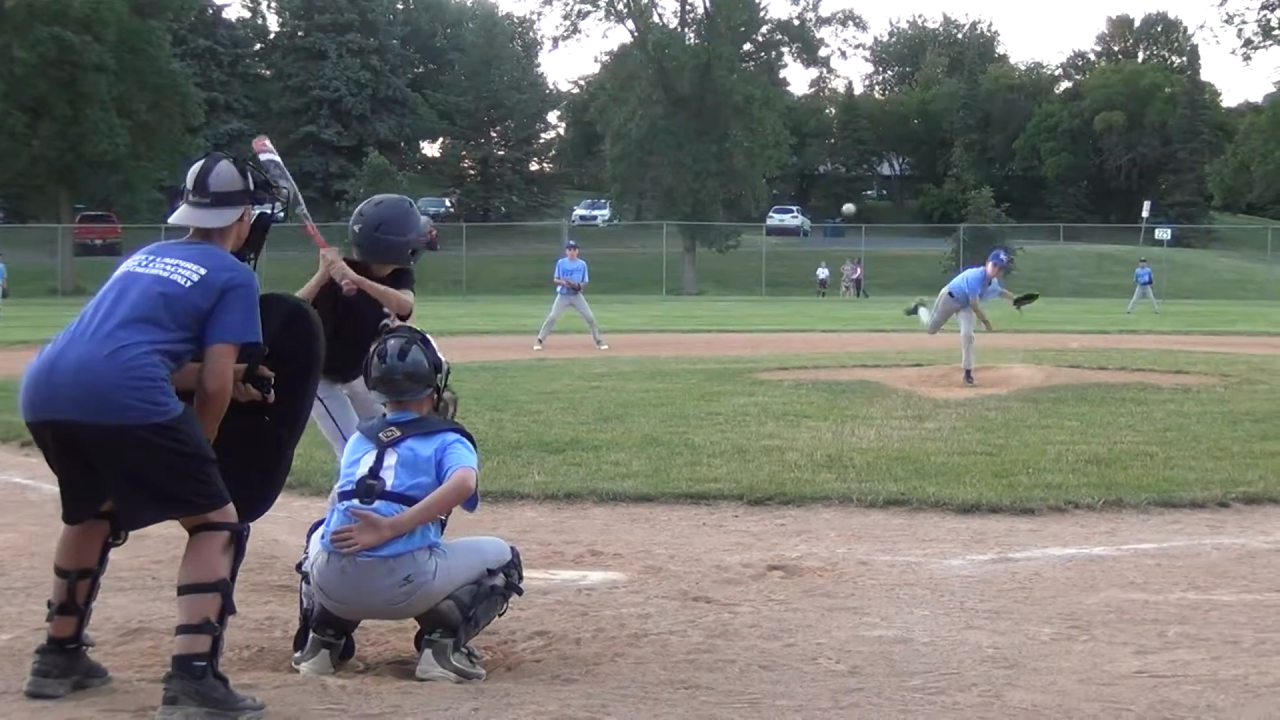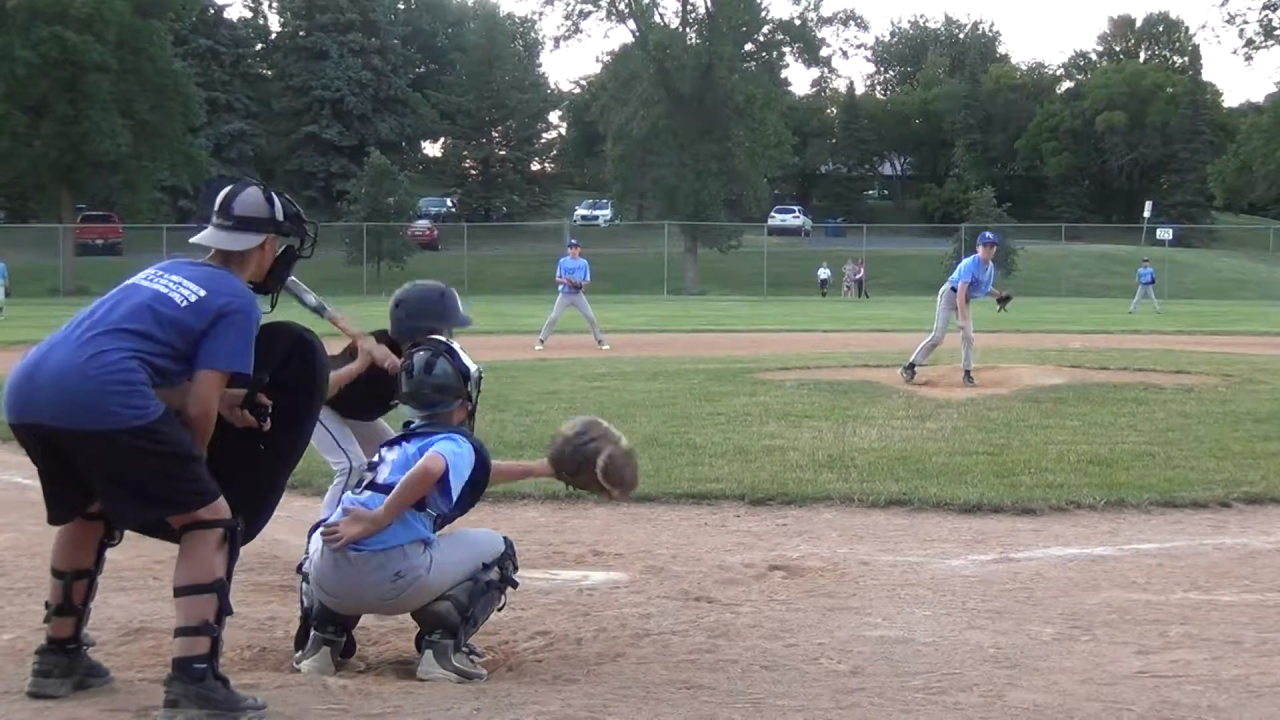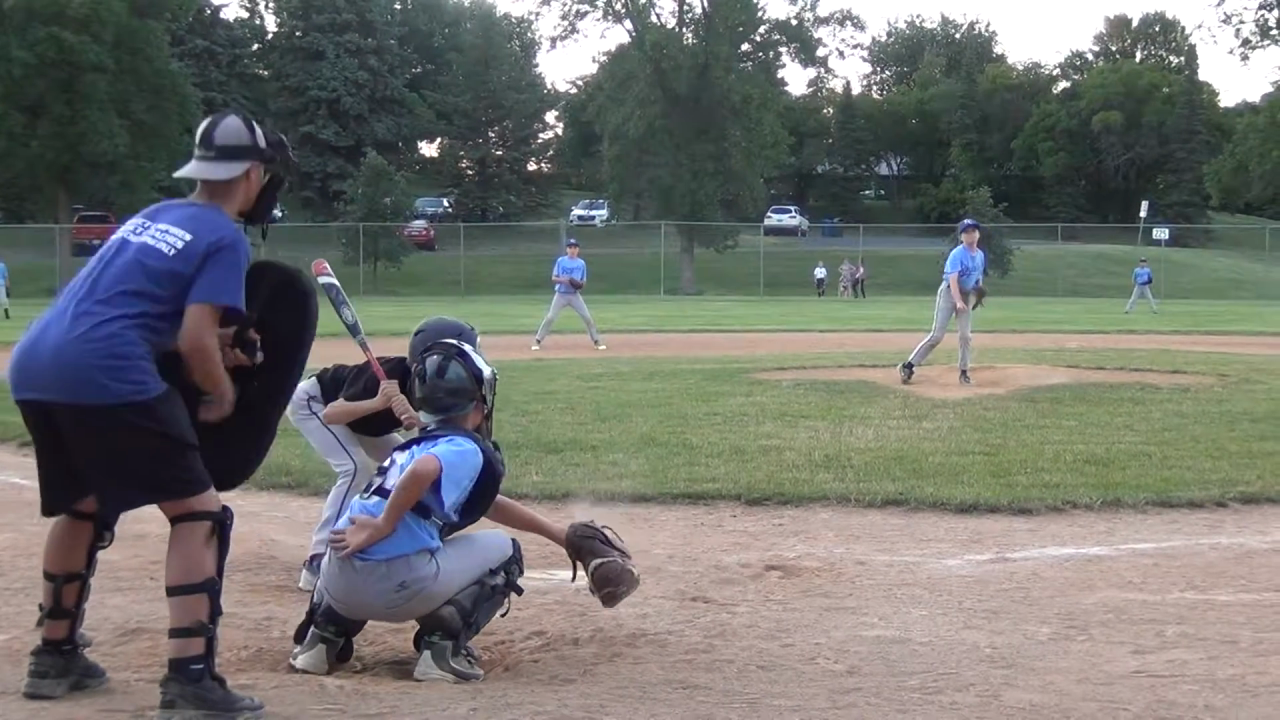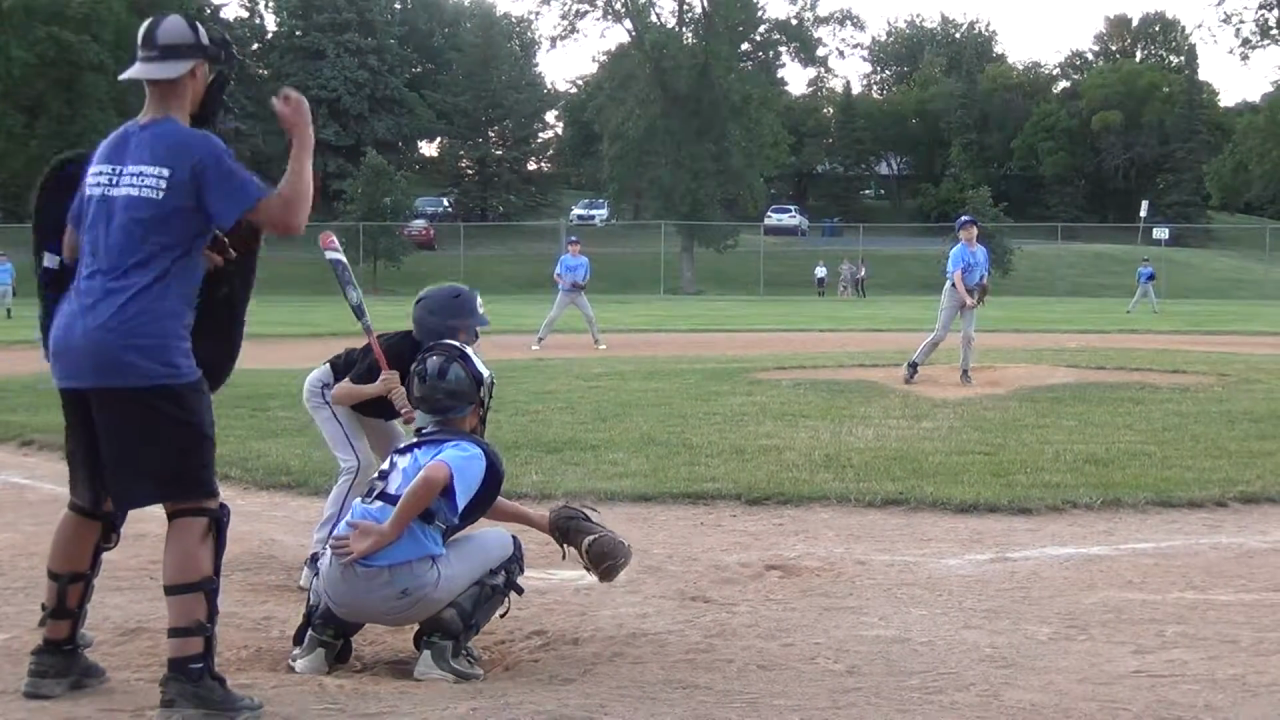
dt=0.3s
person 1, frame 1
left shoulder: (145, 256)
right shoulder: (234, 275)
right elbow: (215, 382)
left wrist: (226, 379)
right wrist: (198, 449)
left hip: (43, 390)
right hip: (123, 397)
left knee: (95, 510)
right knee: (216, 523)
left ankle: (59, 655)
person 1, frame 2
left shoulder: (162, 272)
right shoulder: (236, 300)
right elbow: (196, 408)
left wrist: (219, 401)
right wrist: (188, 470)
right hip: (99, 401)
left knee: (89, 509)
right knee: (209, 522)
left ankle: (59, 656)
person 1, frame 3
left shoulder: (153, 217)
right shoulder: (224, 236)
right elbow: (195, 343)
left wrist: (212, 344)
right wrist: (222, 394)
left hip: (32, 364)
right hip: (106, 375)
left knee: (82, 507)
right knee: (198, 513)
left ankle: (55, 657)
person 1, frame 4
left shoulder: (108, 148)
right shoulder: (198, 149)
right elbow: (288, 217)
right wrist: (302, 134)
left hip: (73, 345)
right hip: (146, 357)
left knee: (92, 504)
right knee: (195, 509)
left ankle: (54, 653)
person 2, frame 1
left shoulder: (361, 438)
right shoulder: (450, 439)
right elbow: (462, 483)
right wrist: (392, 528)
left hip: (332, 585)
right hip: (404, 583)
left knee: (323, 533)
right knee: (503, 558)
left ankle: (322, 641)
right ankle: (443, 645)
person 2, frame 2
left shoulder: (399, 441)
right shoulder: (457, 443)
right elbow: (430, 469)
left wrist: (544, 467)
right wrist: (376, 520)
left hip: (330, 580)
right hip: (397, 577)
left knee: (325, 537)
right knee: (496, 550)
left ankle: (324, 641)
right ankle: (443, 647)
person 2, frame 3
left shoulder: (414, 444)
right shoulder: (466, 448)
left elbow: (492, 505)
right elbow: (422, 470)
left wrist: (560, 533)
right wrist: (383, 527)
left hip: (342, 582)
right hip: (401, 588)
right knee: (505, 551)
left ankle: (320, 640)
right ankle: (439, 647)
person 2, frame 4
left shoulder: (410, 447)
right shoulder: (471, 454)
right elbow: (433, 478)
left wrist: (543, 521)
right wrist: (387, 536)
left hip: (340, 586)
right hip: (408, 591)
right knee: (505, 548)
left ankle: (321, 641)
right ankle: (443, 649)
person 3, frame 1
left shoulder: (400, 273)
right shoulder: (338, 277)
left elbow: (404, 305)
left wrist: (358, 281)
right wrist: (323, 275)
left hip: (352, 374)
right hip: (322, 379)
person 3, frame 2
right shoulder: (373, 348)
left wrist: (397, 364)
right wrist: (360, 364)
left hip: (349, 414)
right hip: (317, 403)
right knee: (353, 466)
person 3, frame 3
right shoulder: (390, 376)
right elbow: (331, 414)
left wrist: (413, 419)
right wrist: (378, 403)
left hip: (347, 405)
right hip: (312, 401)
right knee: (355, 467)
right ankle: (318, 562)
person 3, frame 4
right shoulder: (396, 350)
right elbow: (338, 395)
left wrist: (412, 409)
right wrist: (378, 389)
left hip: (365, 405)
right hip: (326, 389)
right knee: (358, 463)
right ankle: (319, 559)
